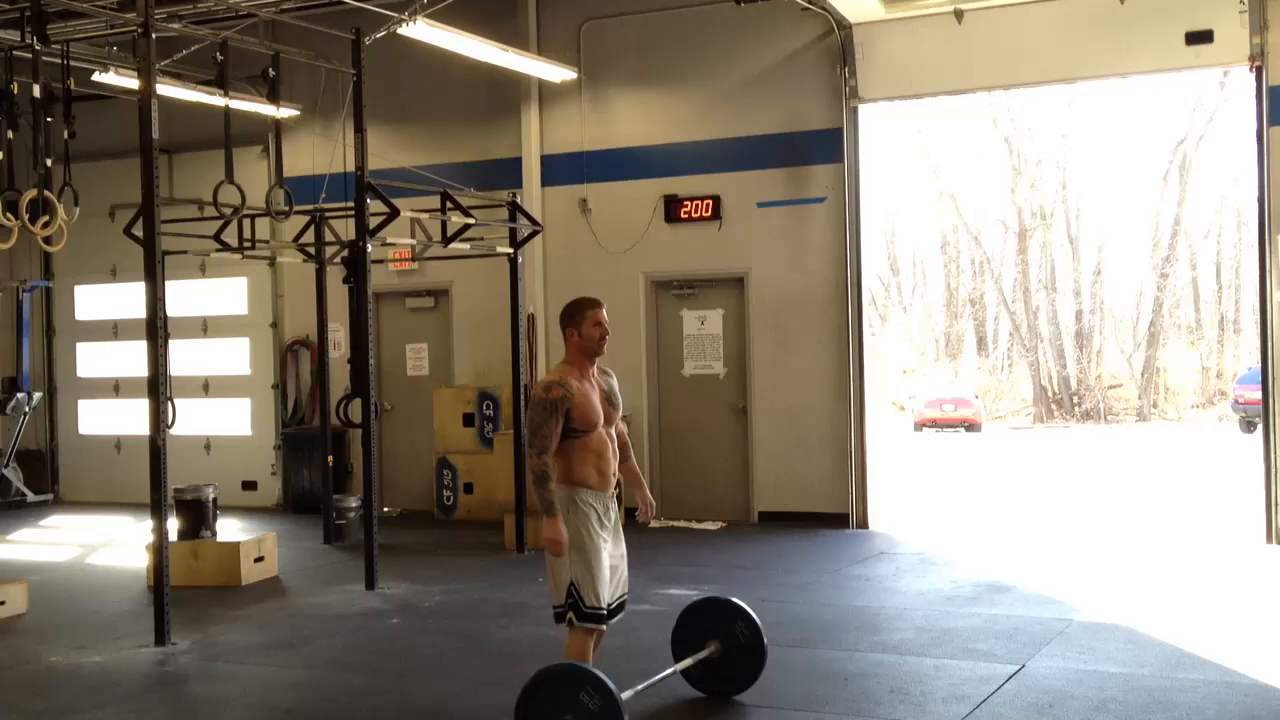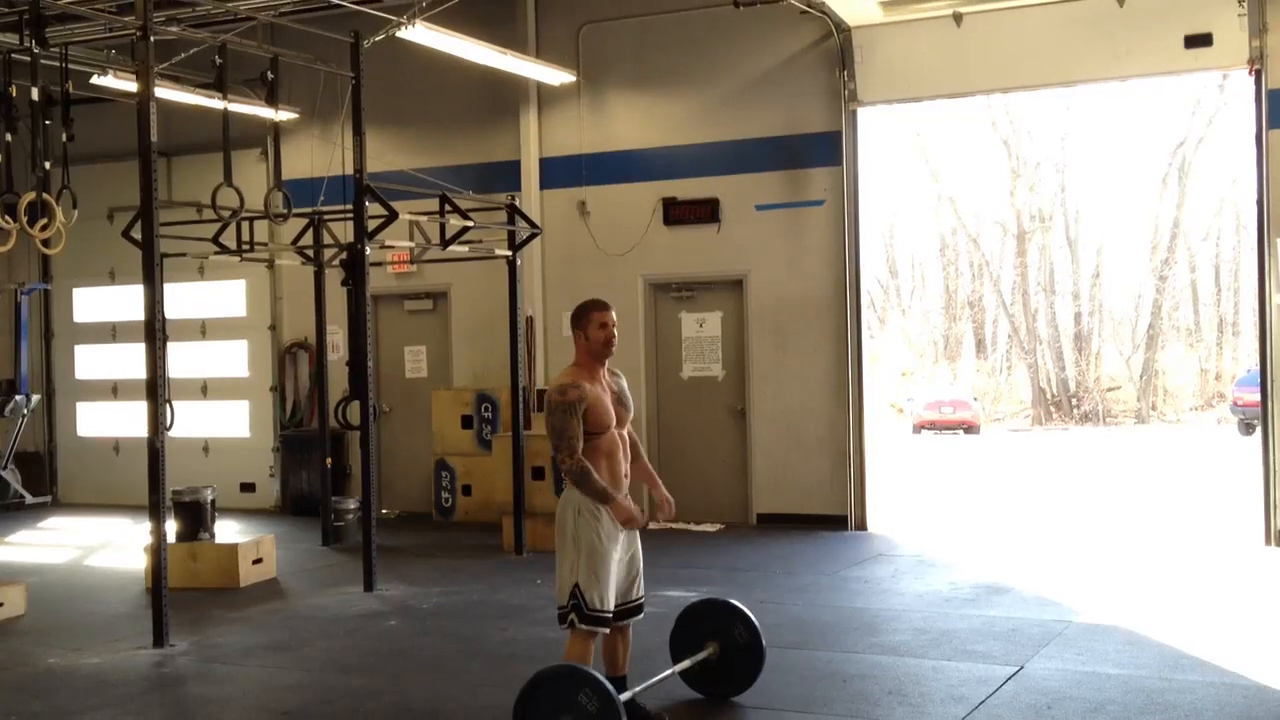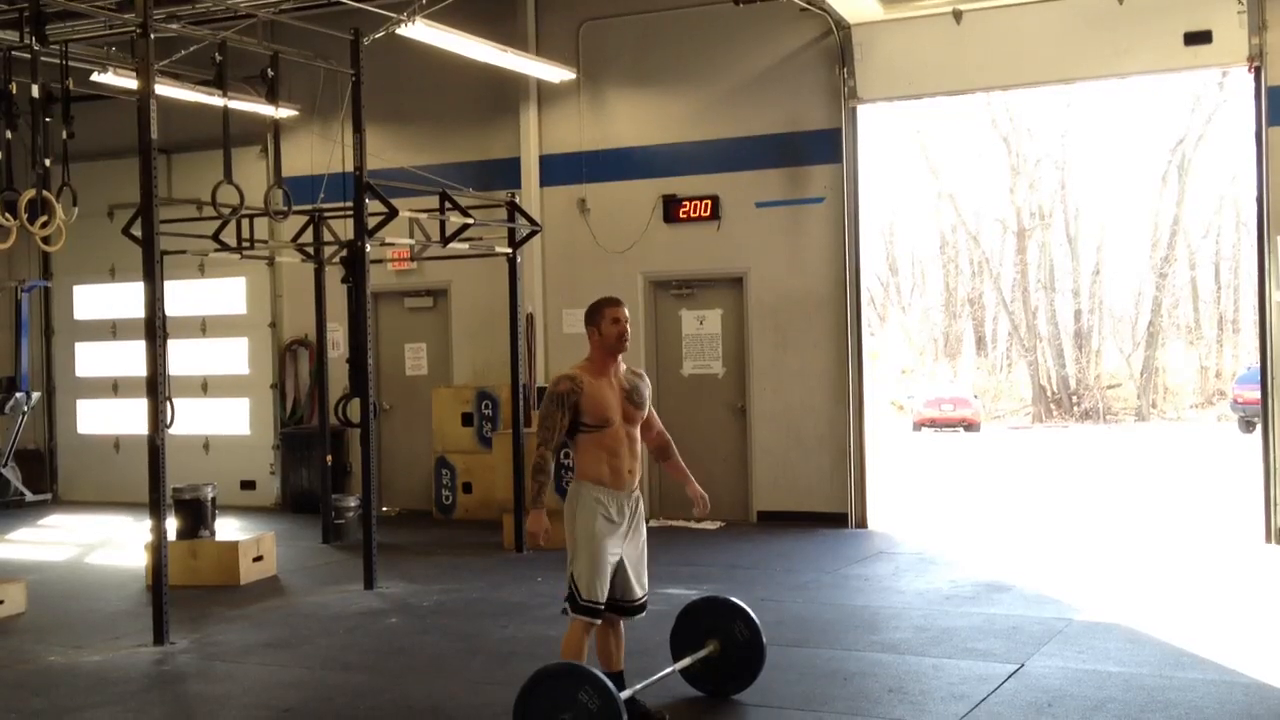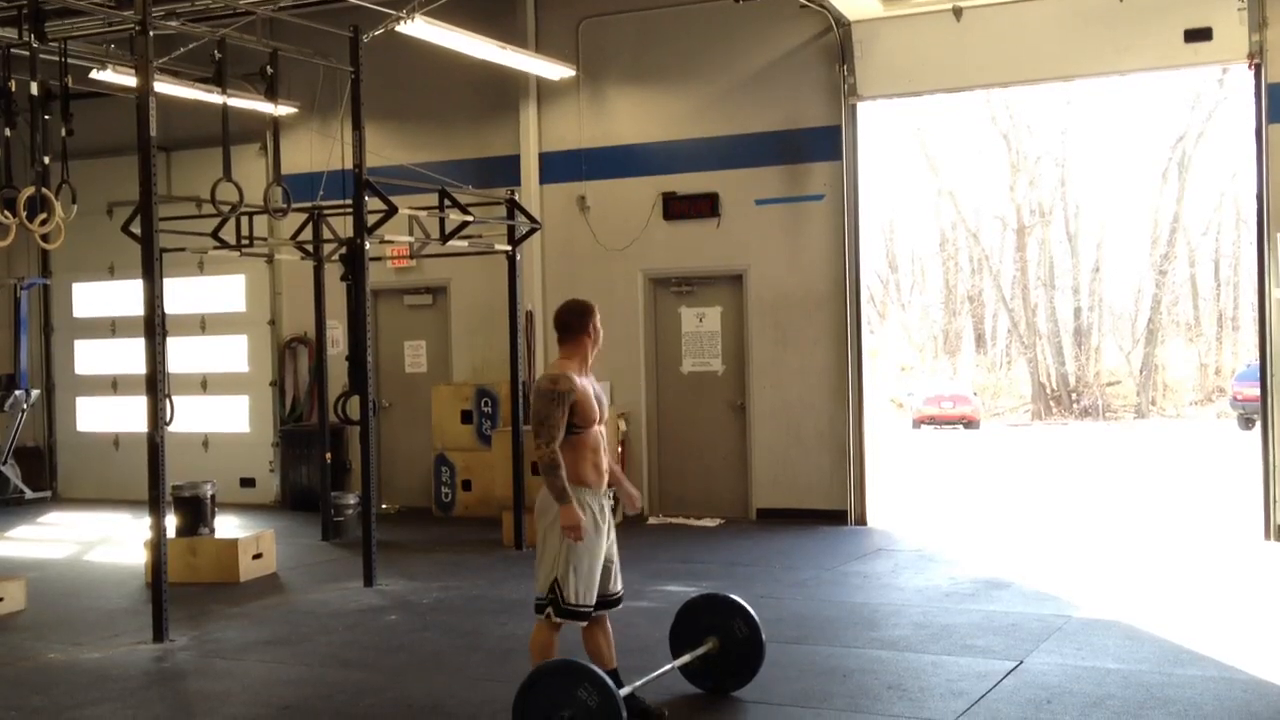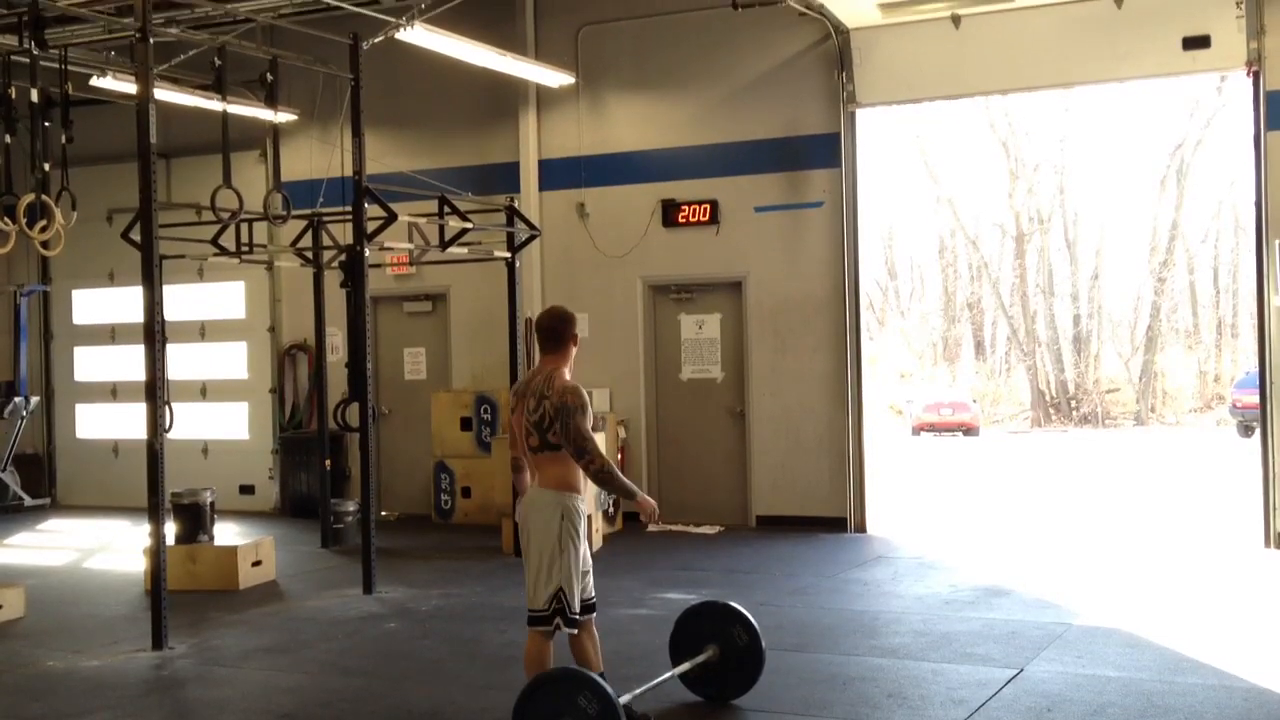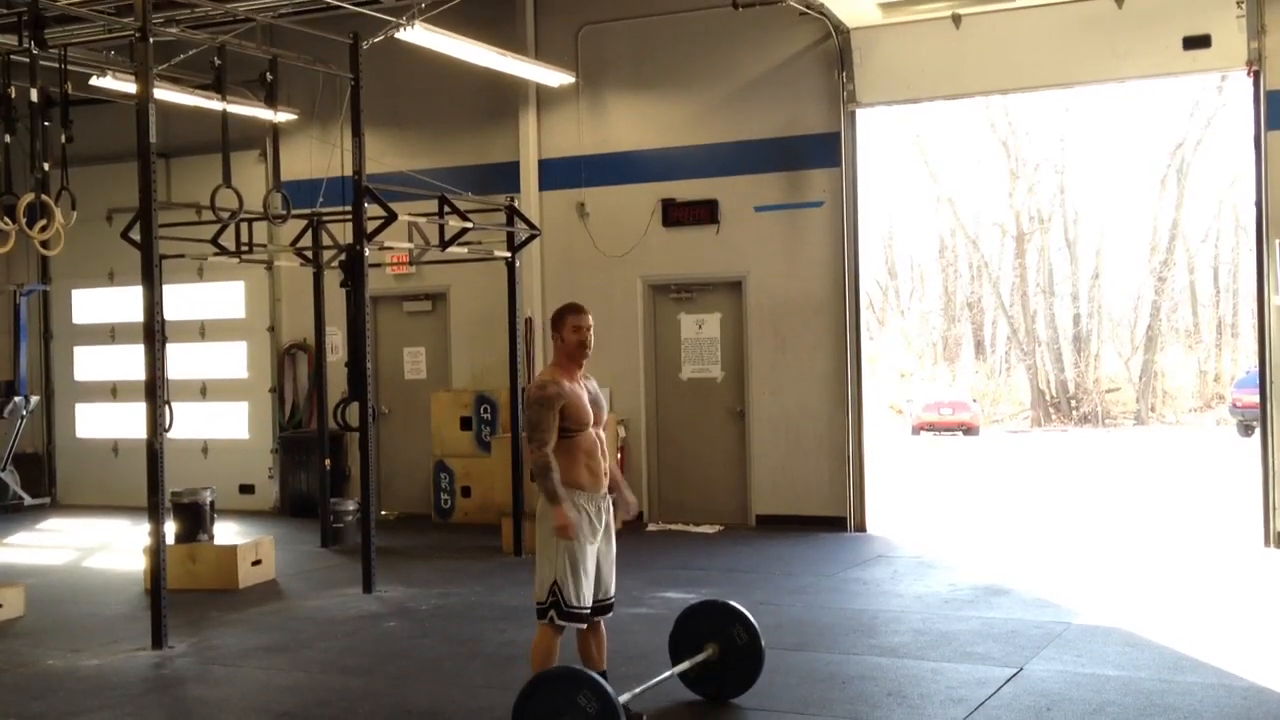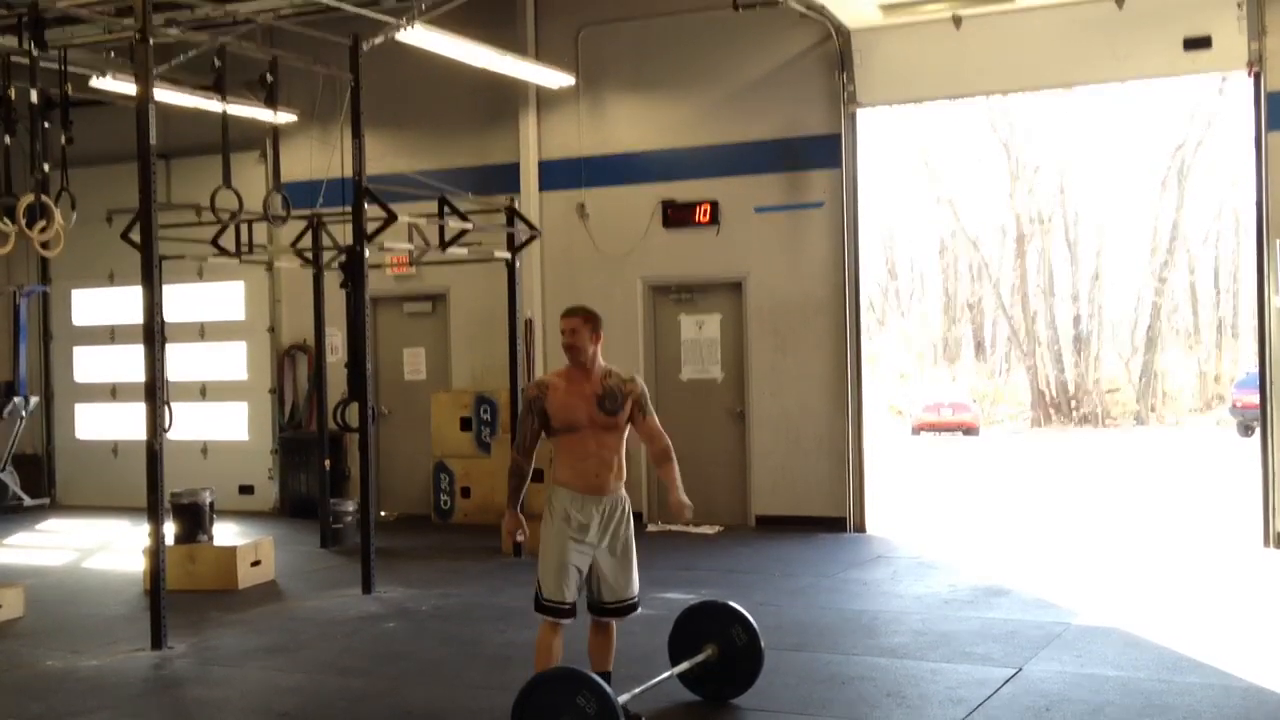
dt=0.5s
person 1, frame 1
left shoulder: (607, 379)
right shoulder: (555, 389)
right elbow: (540, 458)
left wrist: (640, 487)
right wrist: (551, 520)
left hip: (607, 505)
right hip: (576, 508)
left knee: (607, 609)
right knee: (586, 617)
person 1, frame 2
left shoulder: (616, 379)
right shoulder: (567, 390)
right elbow: (570, 461)
left wrist: (656, 486)
right wrist: (615, 503)
left hip: (619, 508)
right hip: (588, 510)
left knee: (623, 614)
right knee: (588, 620)
person 1, frame 3
left shoulder: (637, 381)
right shoulder: (570, 385)
left elbow: (656, 437)
right elbow: (545, 450)
left wrist: (689, 483)
right wrist: (537, 509)
left hip: (631, 503)
right hip: (592, 503)
left knee: (617, 609)
right knee: (586, 611)
person 1, frame 4
left shoulder: (586, 379)
right shoulder: (557, 382)
right elbow: (547, 449)
left wrist: (622, 484)
right wrist: (566, 505)
left hip: (597, 501)
right hip: (574, 504)
left knee: (599, 607)
right knee: (556, 611)
person 1, frame 5
left shoulder: (524, 388)
right shoulder: (566, 392)
left elbow: (517, 455)
right elbow: (590, 460)
left wrist: (524, 497)
right wrist: (638, 497)
left hip: (548, 502)
right hip: (558, 507)
left knee: (582, 612)
right knee: (547, 619)
person 1, frame 6
left shoulder: (588, 383)
right shoulder: (547, 388)
right elbow: (540, 453)
left wrist: (621, 490)
right wrist: (557, 506)
left hip: (598, 505)
right hip: (569, 509)
left knee: (595, 611)
right knee: (557, 616)
person 1, frame 7
left shoulder: (628, 387)
right shoulder: (543, 391)
left elbow: (659, 443)
right elbow: (522, 452)
left wrist: (677, 490)
right wrist: (511, 509)
left hip: (614, 507)
right hip: (566, 508)
left knee: (608, 612)
right knee: (554, 613)
